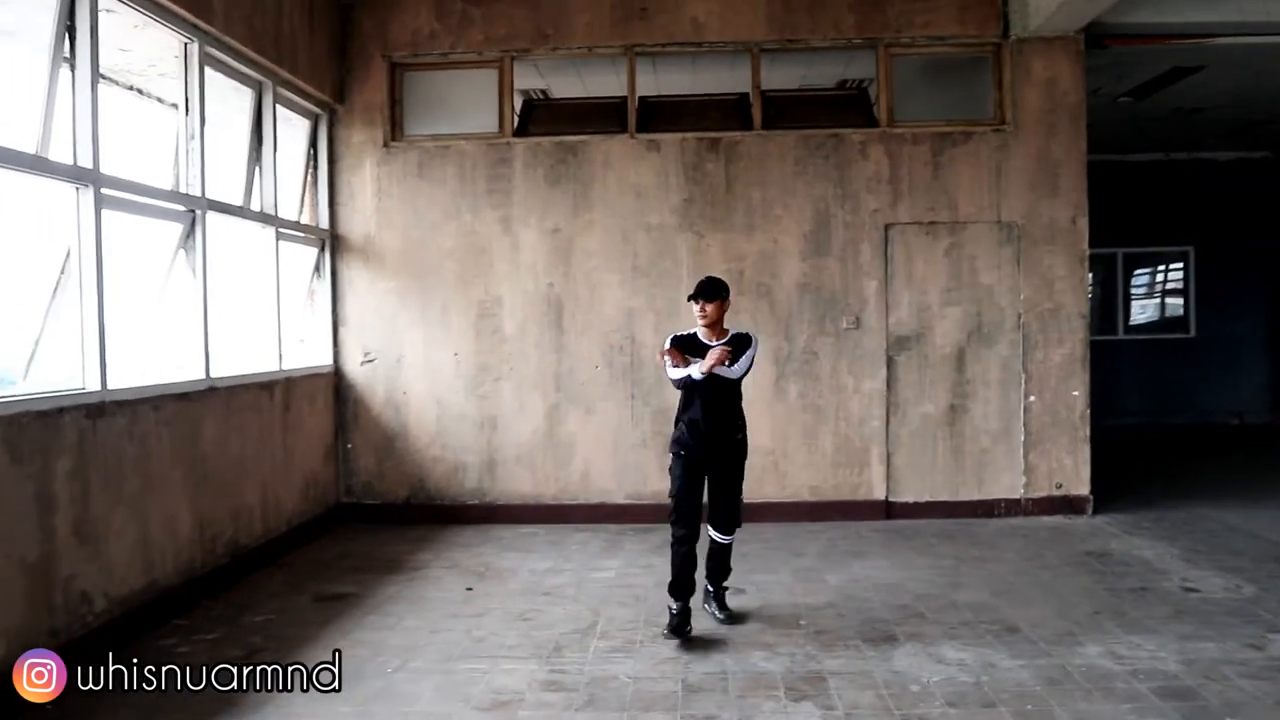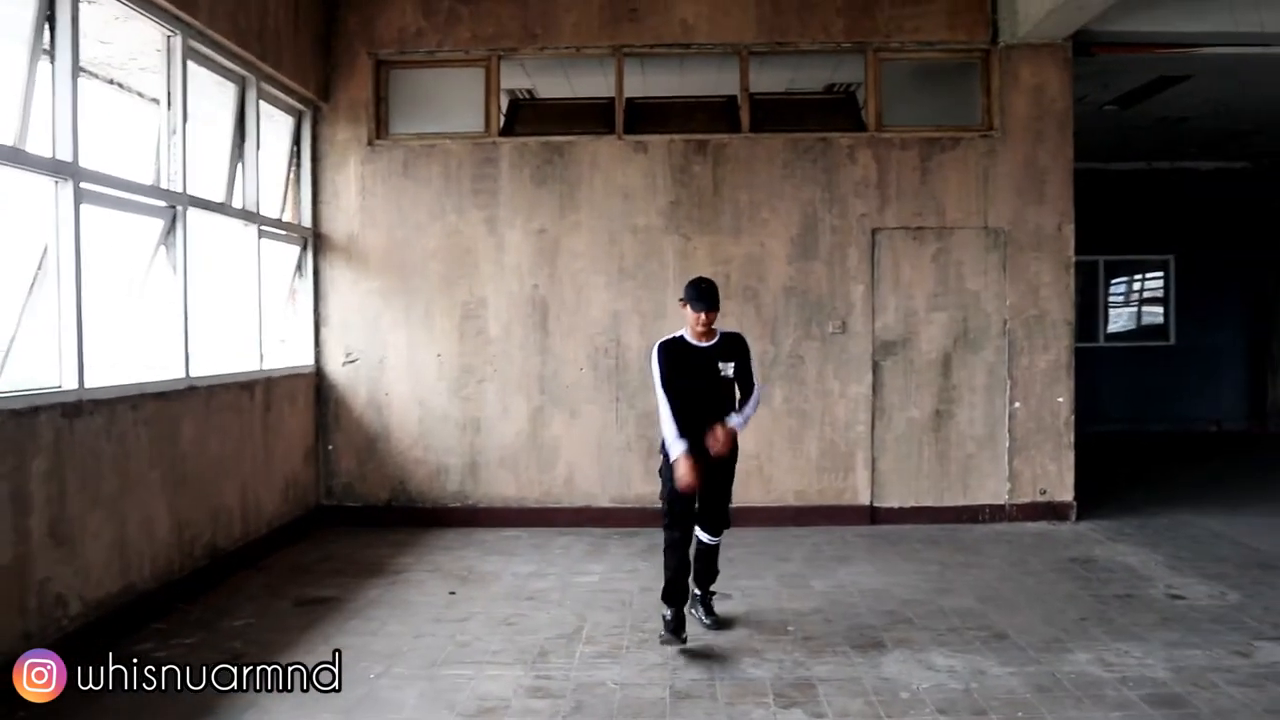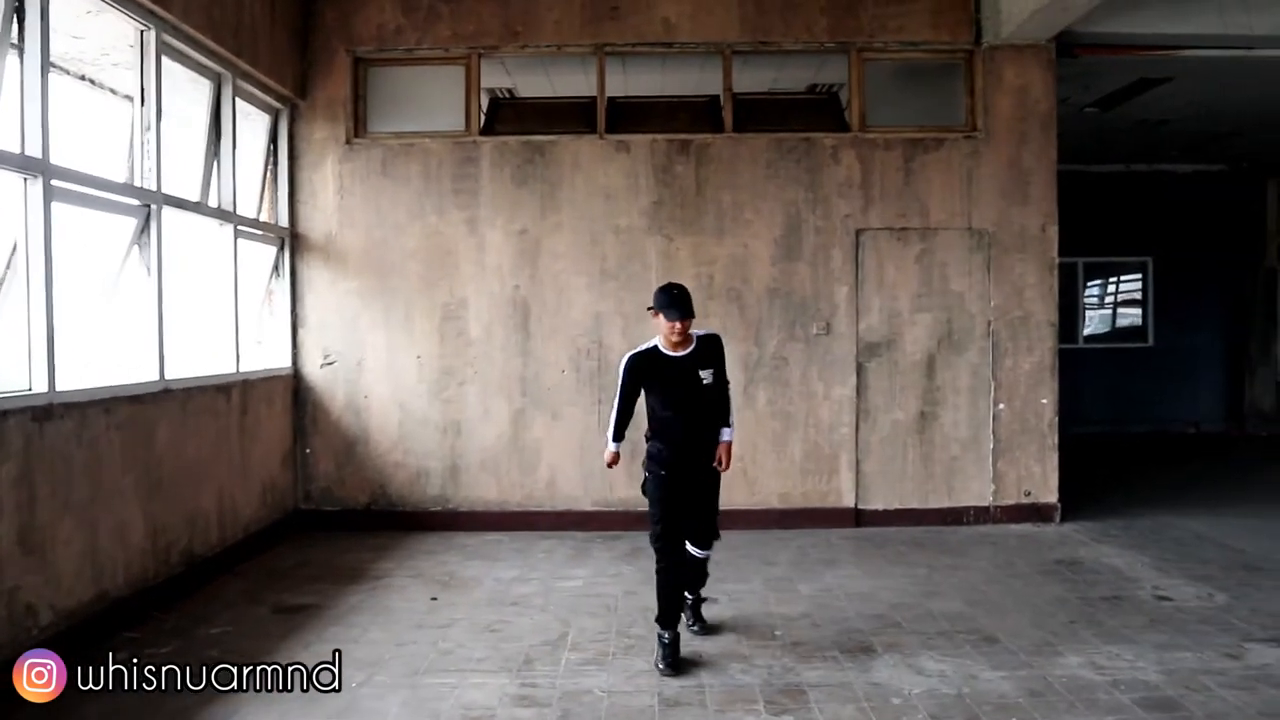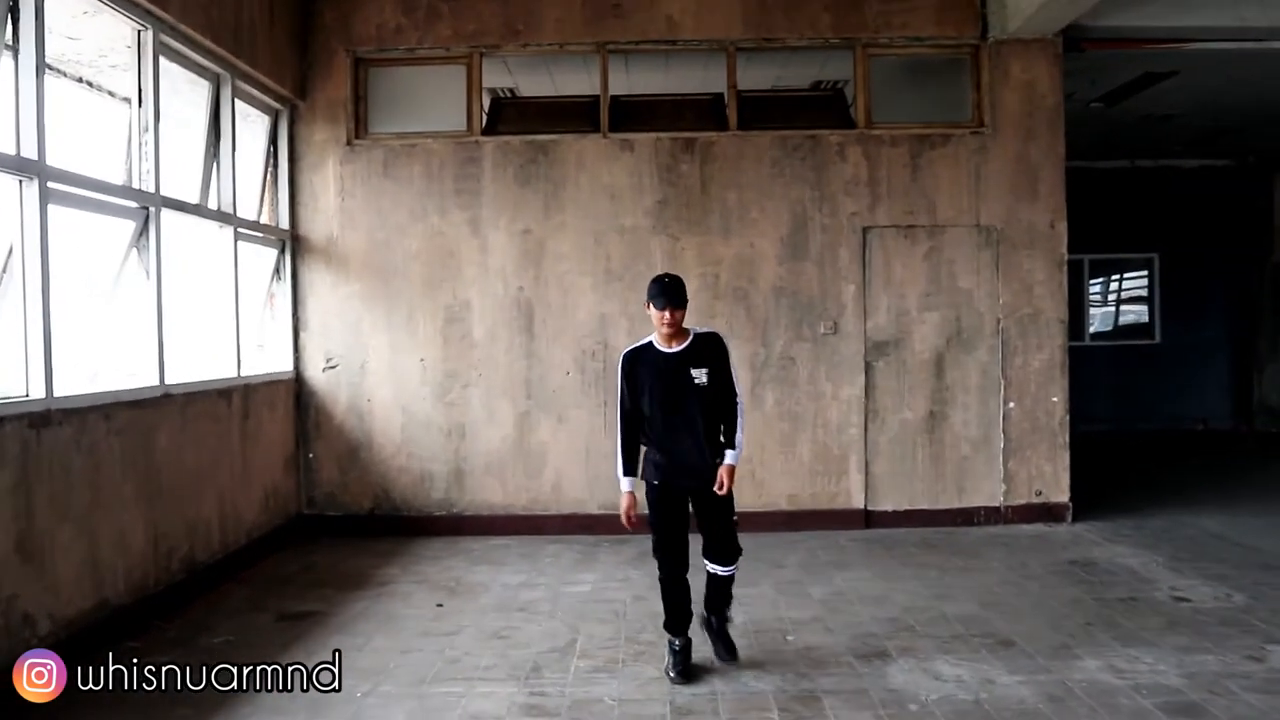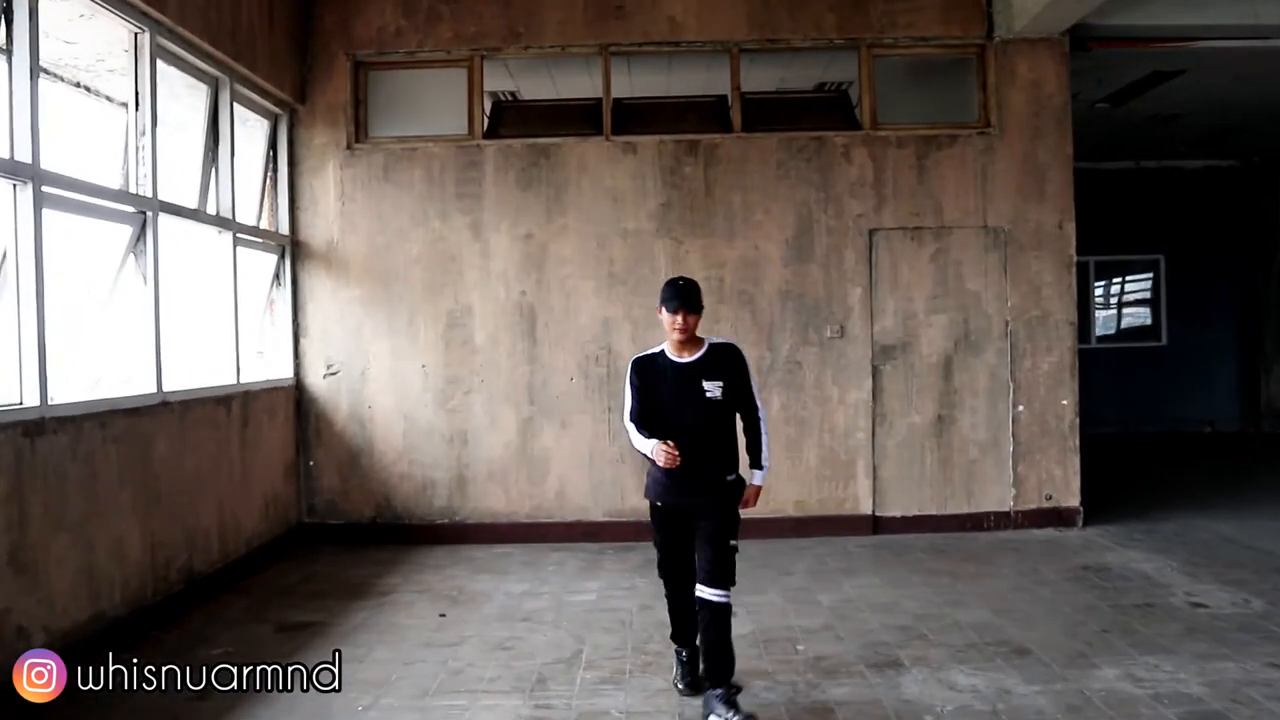
dt=0.3s
person 1, frame 1
left shoulder: (744, 343)
right shoulder: (678, 342)
left elbow: (734, 373)
right elbow: (676, 377)
left wrist: (689, 362)
right wrist: (705, 364)
left hip: (730, 447)
right hip: (688, 447)
left knee: (724, 526)
right knee: (684, 528)
left ankle: (714, 592)
right ankle: (679, 606)
person 1, frame 2
left shoulder: (735, 344)
right shoulder: (667, 349)
left elbow: (752, 393)
right elbow: (666, 404)
left wrist: (730, 427)
right wrist: (680, 455)
left hip: (721, 451)
right hip: (682, 452)
left knee: (712, 527)
right knee: (677, 532)
left ankle: (702, 595)
right ankle: (673, 612)
person 1, frame 3
left shoulder: (711, 345)
right shoulder: (639, 362)
right elbow: (623, 405)
left wrist: (726, 437)
right wrist: (613, 446)
left hip: (705, 460)
right hip: (663, 465)
left knee: (702, 538)
right knee: (668, 550)
left ankle: (691, 597)
right ankle: (668, 633)
person 1, frame 4
left shoulder: (711, 346)
right shoulder: (634, 359)
left elbow: (732, 402)
right elbow: (627, 421)
left wrist: (730, 458)
right wrist: (626, 484)
left hip: (710, 470)
right hip: (661, 474)
left knee: (723, 554)
right knee: (671, 563)
left ankle: (716, 618)
right ankle: (678, 641)
person 1, frame 5
left shoulder: (728, 358)
right shoulder: (644, 367)
left elbow: (752, 416)
right elbow: (633, 422)
left wrist: (756, 475)
right wrist: (653, 446)
left hip: (717, 491)
right hip: (667, 493)
left knee: (714, 587)
right knee: (677, 582)
right ankle: (685, 653)
